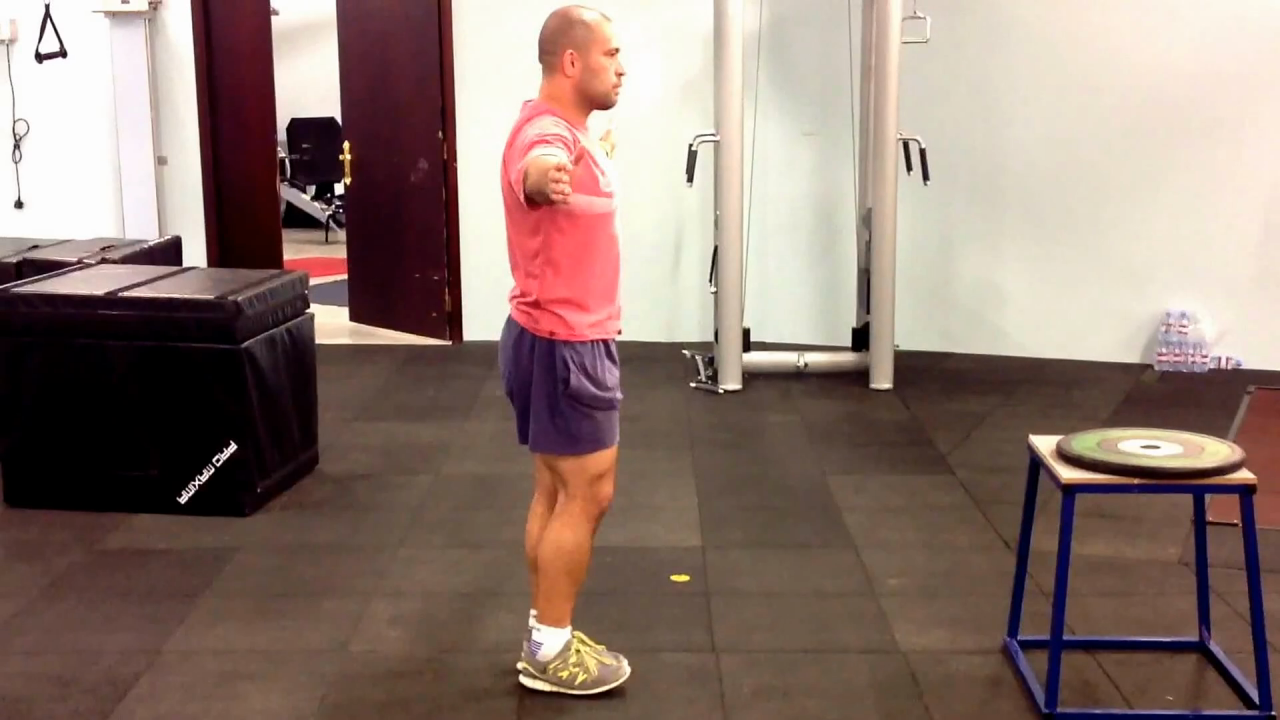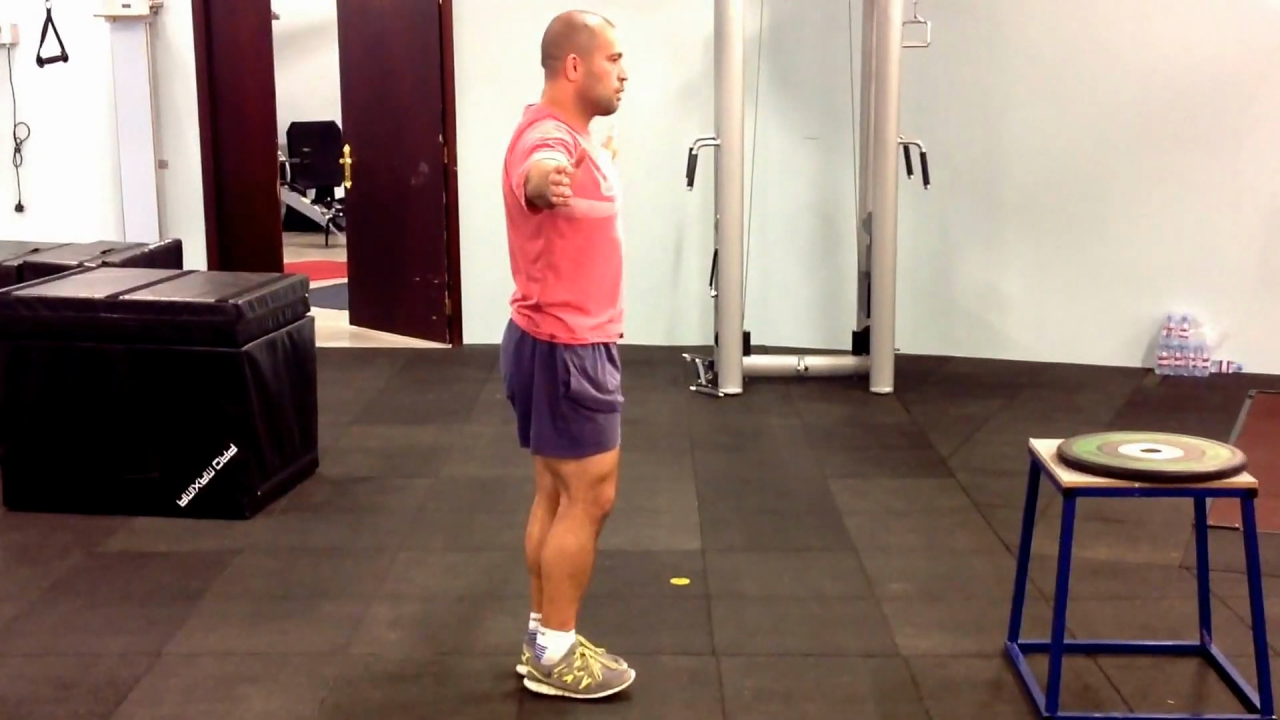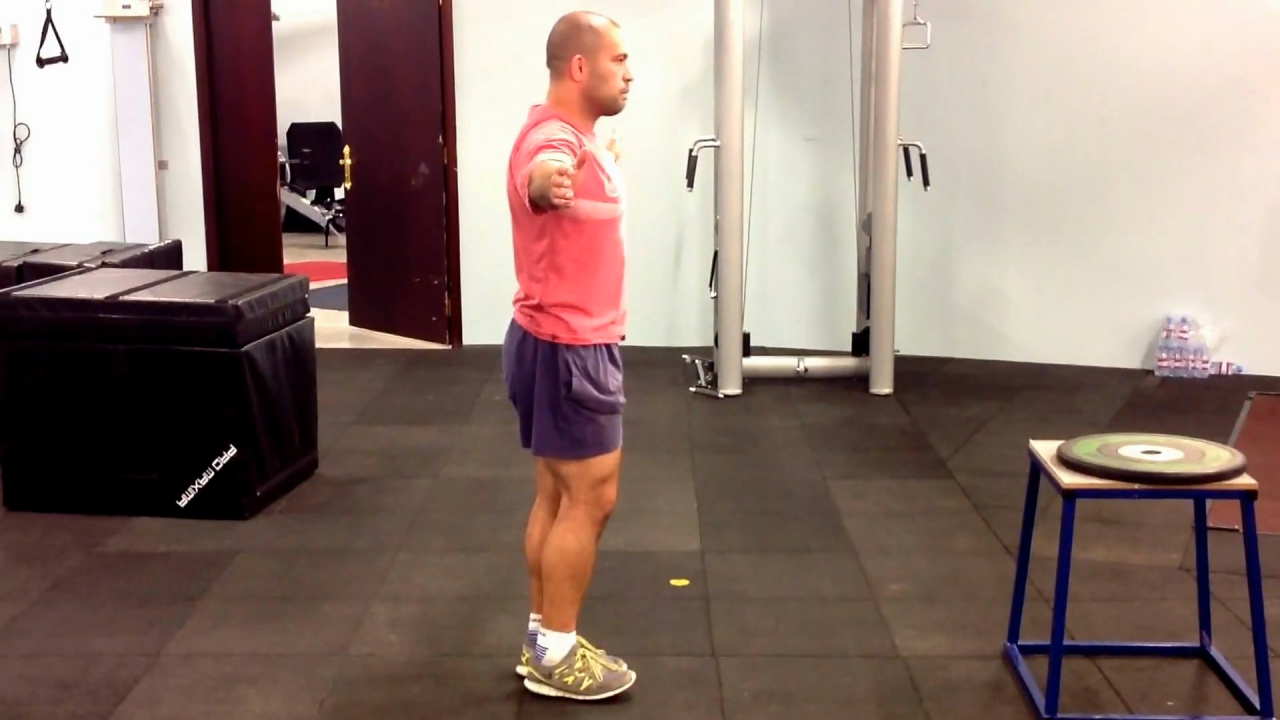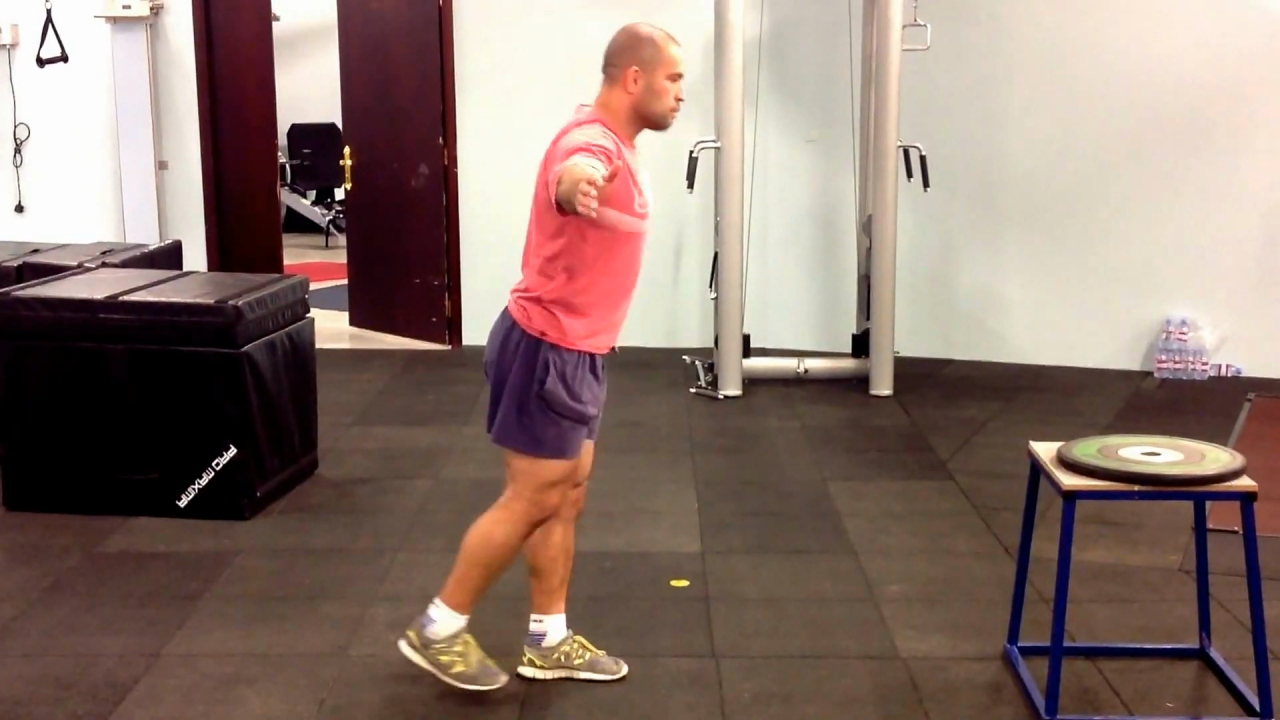
dt=1s
person 1, frame 1
left shoulder: (567, 131)
right shoulder: (547, 134)
right elbow: (535, 168)
left wrist: (595, 155)
right wrist: (545, 177)
left hip: (564, 338)
right hip: (563, 345)
left knee: (557, 492)
right knee: (585, 495)
left ankle: (546, 635)
right ankle: (549, 651)
person 1, frame 2
left shoulder: (569, 136)
right shoulder: (548, 137)
right elbow: (536, 173)
left wrist: (598, 162)
right wrist: (545, 181)
left hip: (566, 342)
right hip: (564, 349)
left knee: (557, 495)
right knee: (587, 498)
left ankle: (544, 638)
right ankle: (553, 654)
person 1, frame 3
left shoulder: (577, 137)
right shoulder: (554, 139)
right elbow: (540, 177)
left wrist: (600, 162)
right wrist: (547, 183)
left hip: (569, 342)
right hip: (567, 349)
left knee: (559, 495)
right knee: (590, 500)
left ankle: (545, 639)
right ankle: (554, 654)
person 1, frame 4
left shoulder: (612, 141)
right shoulder: (591, 144)
right elbow: (575, 175)
right wrist: (577, 187)
left hip: (574, 350)
right hip: (548, 349)
left knee: (565, 498)
right knee: (532, 502)
left ankle: (548, 642)
right ankle: (436, 629)
